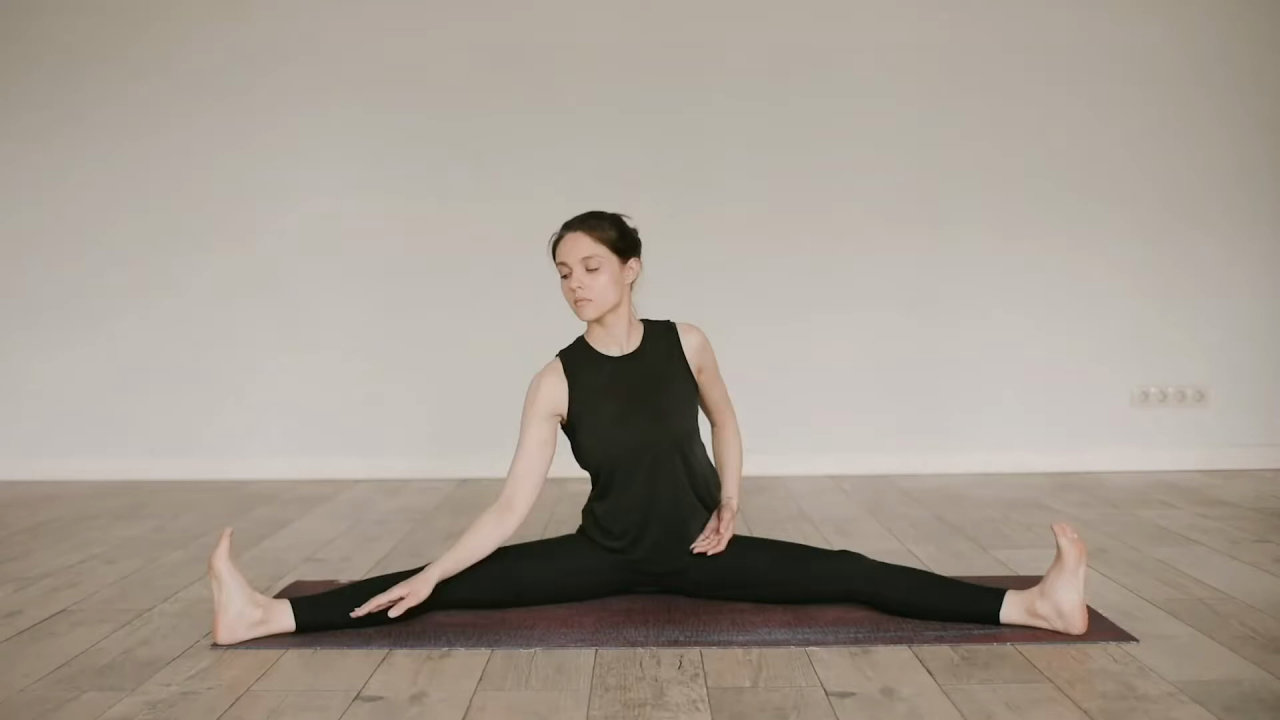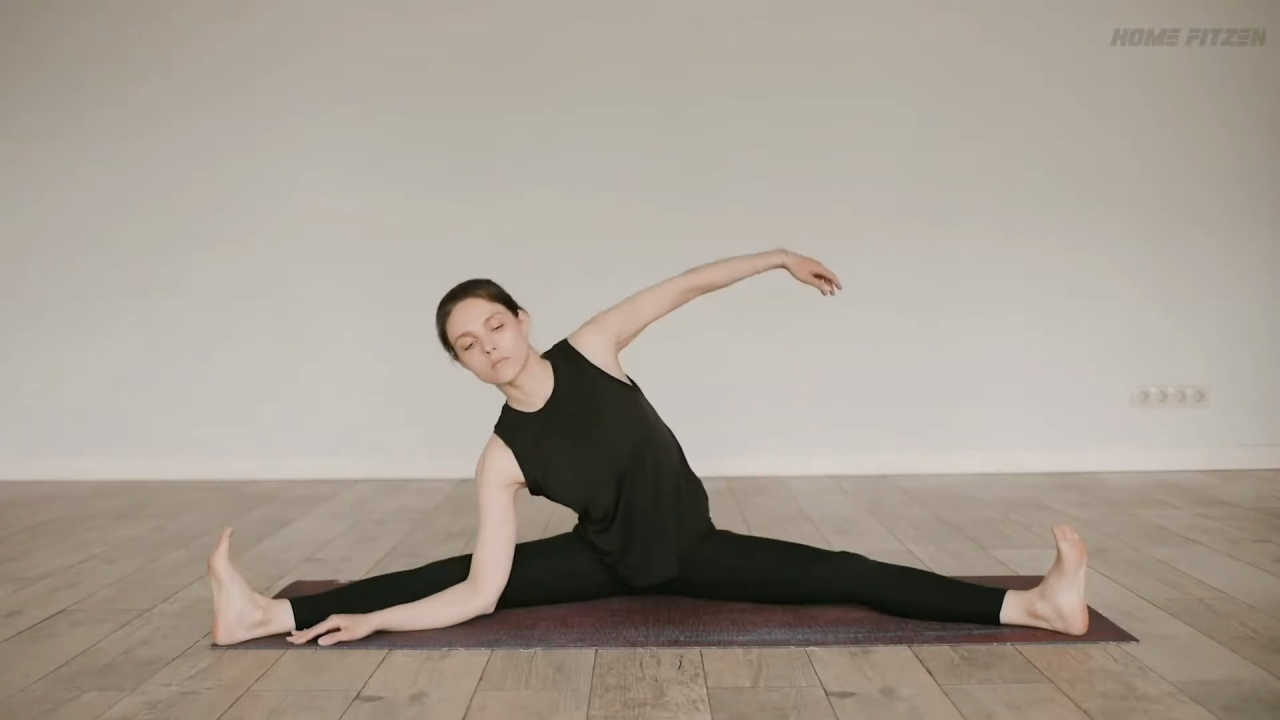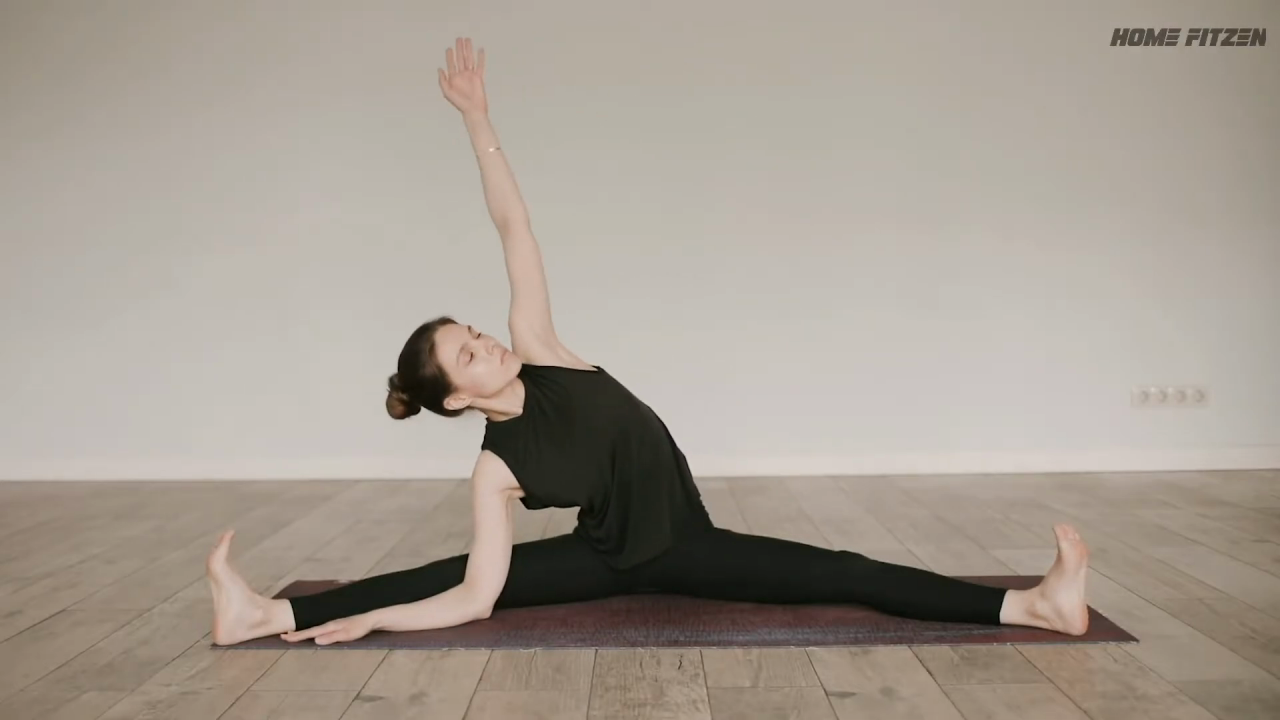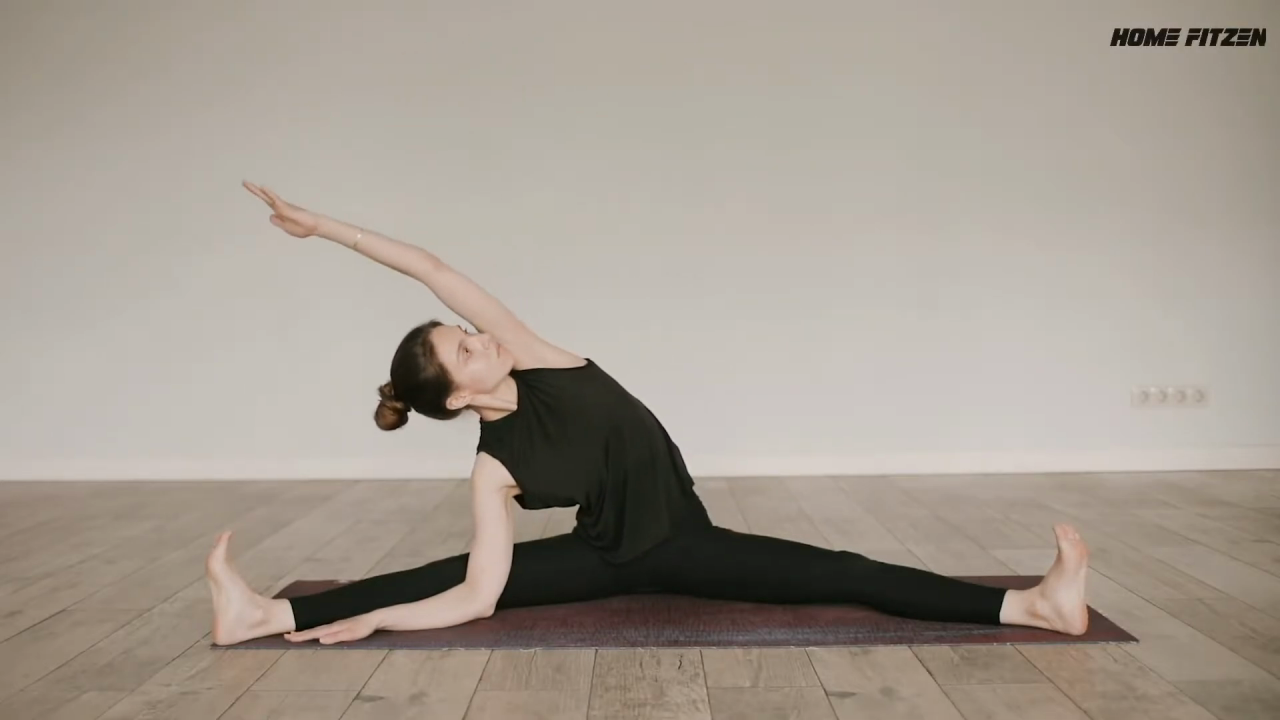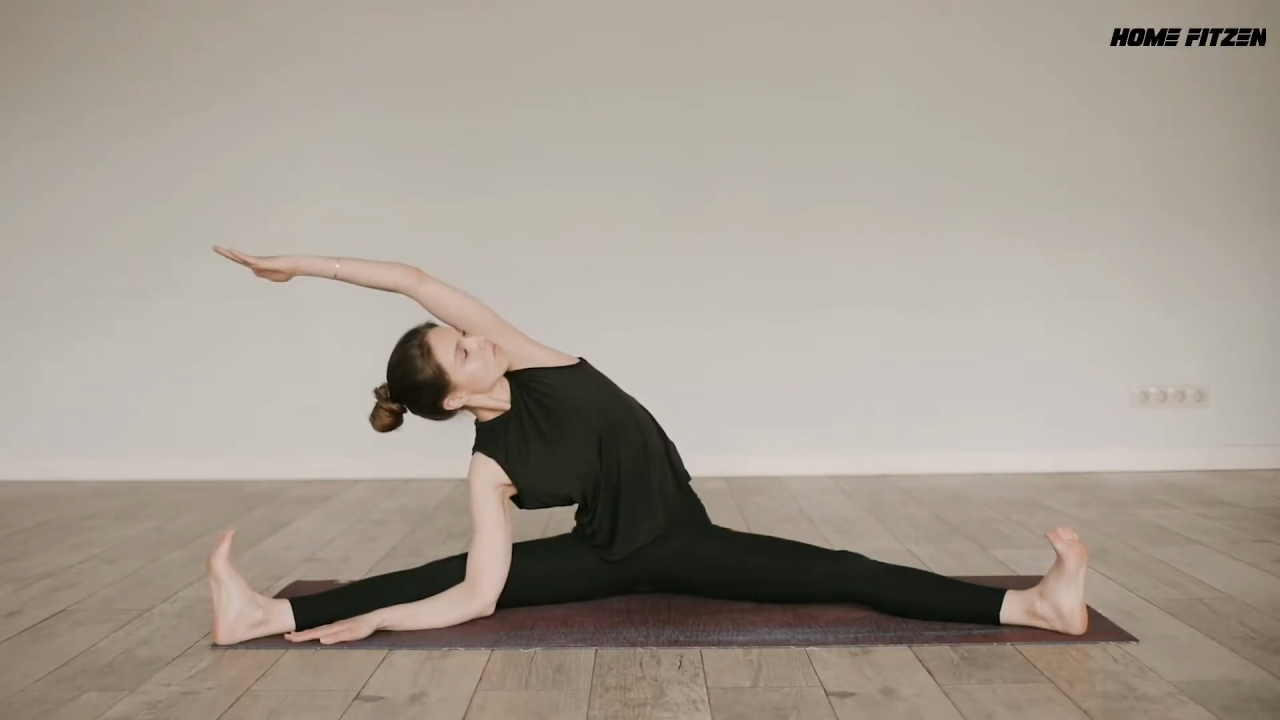
dt=1s
person 1, frame 1
left shoulder: (685, 343)
right shoulder: (554, 383)
left elbow: (723, 418)
right elbow: (508, 509)
left wrist: (730, 504)
right wrist: (427, 580)
left hip: (695, 548)
right hip: (606, 554)
left knee: (846, 574)
right knee: (465, 579)
left ankle: (1029, 605)
right ankle: (268, 616)
person 1, frame 2
left shoulder: (587, 351)
right shoulder: (500, 461)
left elbow: (681, 287)
right elbow: (481, 595)
left wrist: (776, 256)
right wrist: (376, 618)
left hip: (689, 549)
right hip: (605, 563)
left knee: (842, 574)
right knee: (453, 574)
left ankle: (1027, 604)
person 1, frame 3
left shoulder: (536, 353)
right shoulder: (495, 468)
left elbow: (514, 229)
right elbow: (478, 598)
left wrist: (478, 117)
right wrist: (371, 621)
left hip: (683, 543)
right hip: (607, 557)
left knee: (842, 576)
right knee: (454, 571)
left ankle: (1029, 605)
person 1, frame 4
left shoulder: (529, 357)
right shoulder: (493, 469)
left elbow: (433, 269)
right elbow: (481, 597)
left wrist: (325, 226)
right wrist: (374, 618)
left hip: (680, 542)
right hip: (607, 556)
left knee: (840, 574)
right knee: (454, 574)
left ankle: (1028, 606)
person 1, frame 5
left shoulder: (528, 359)
right shoulder: (489, 468)
left elbow: (418, 280)
right elbow: (478, 597)
left wrist: (307, 263)
right wrist: (374, 619)
left hip: (679, 539)
right hip: (606, 555)
left knee: (840, 575)
right knee: (452, 571)
left ankle: (1030, 606)
